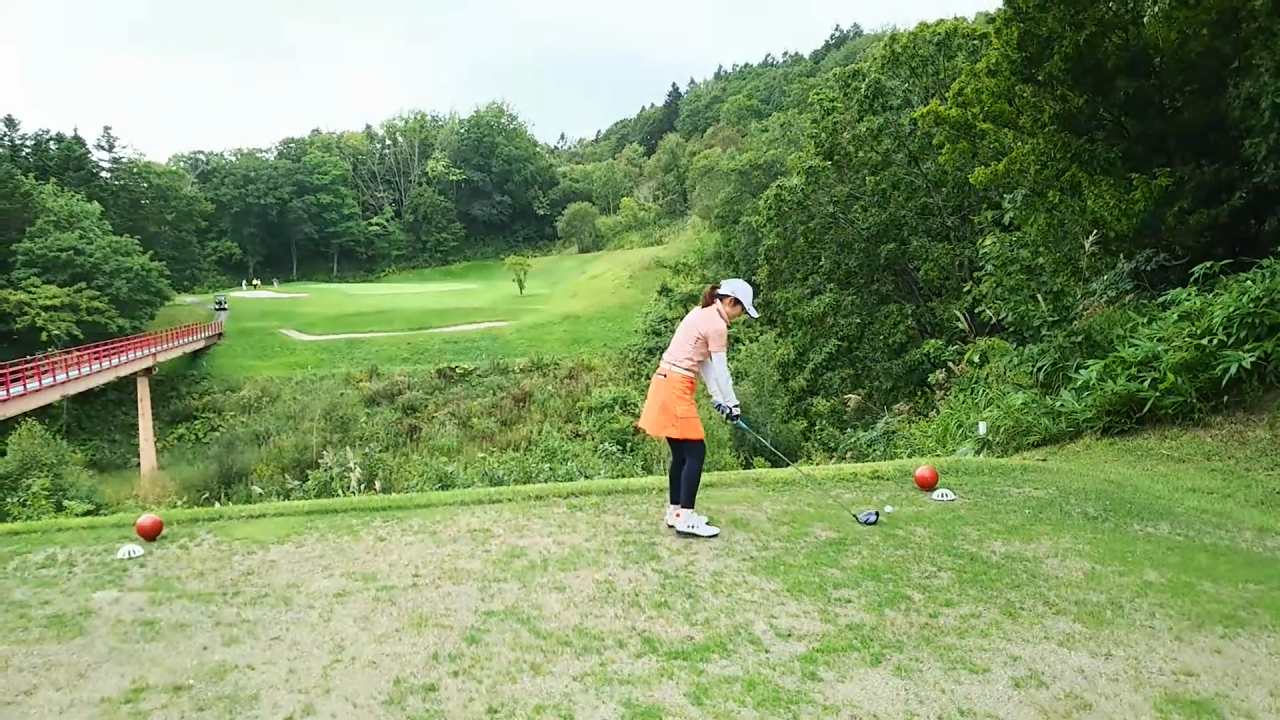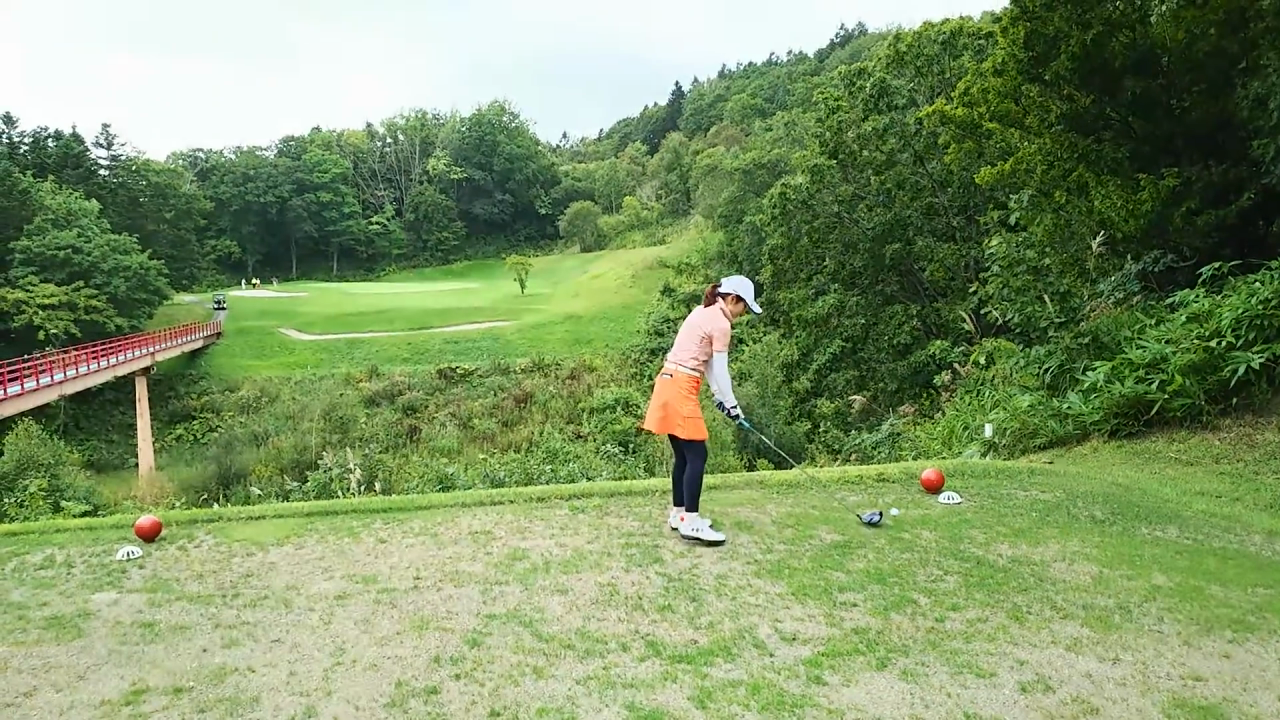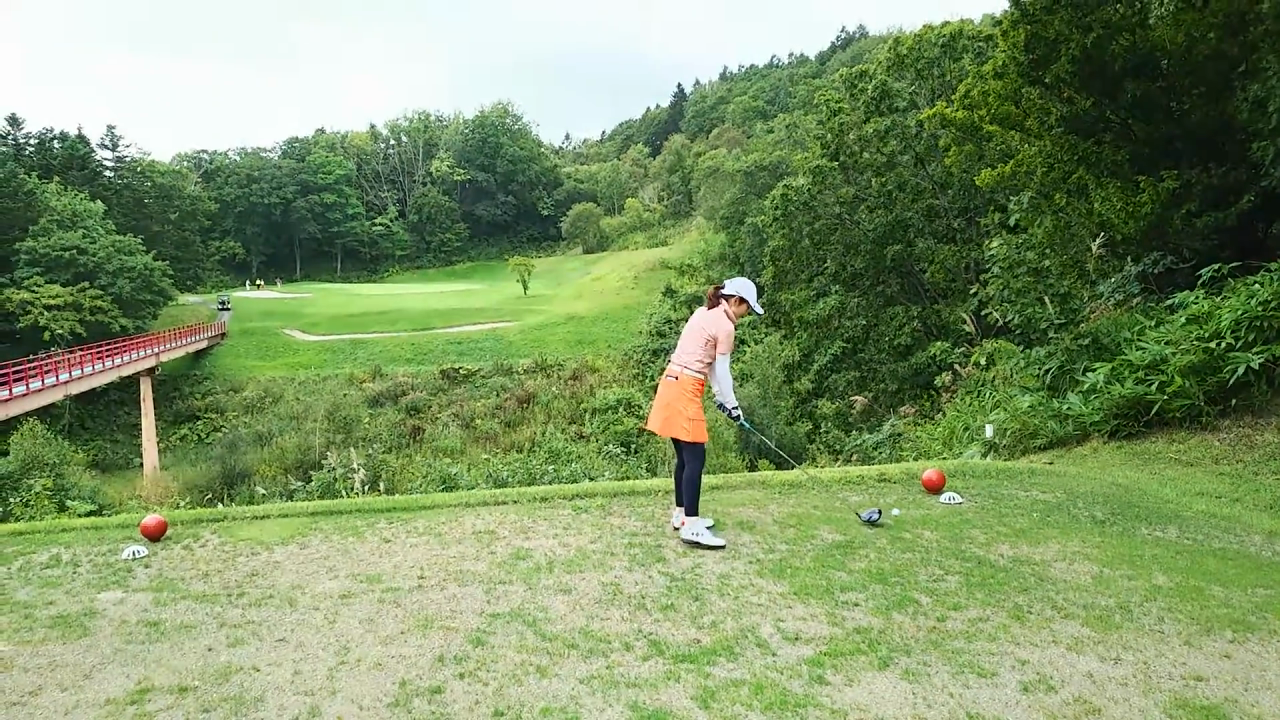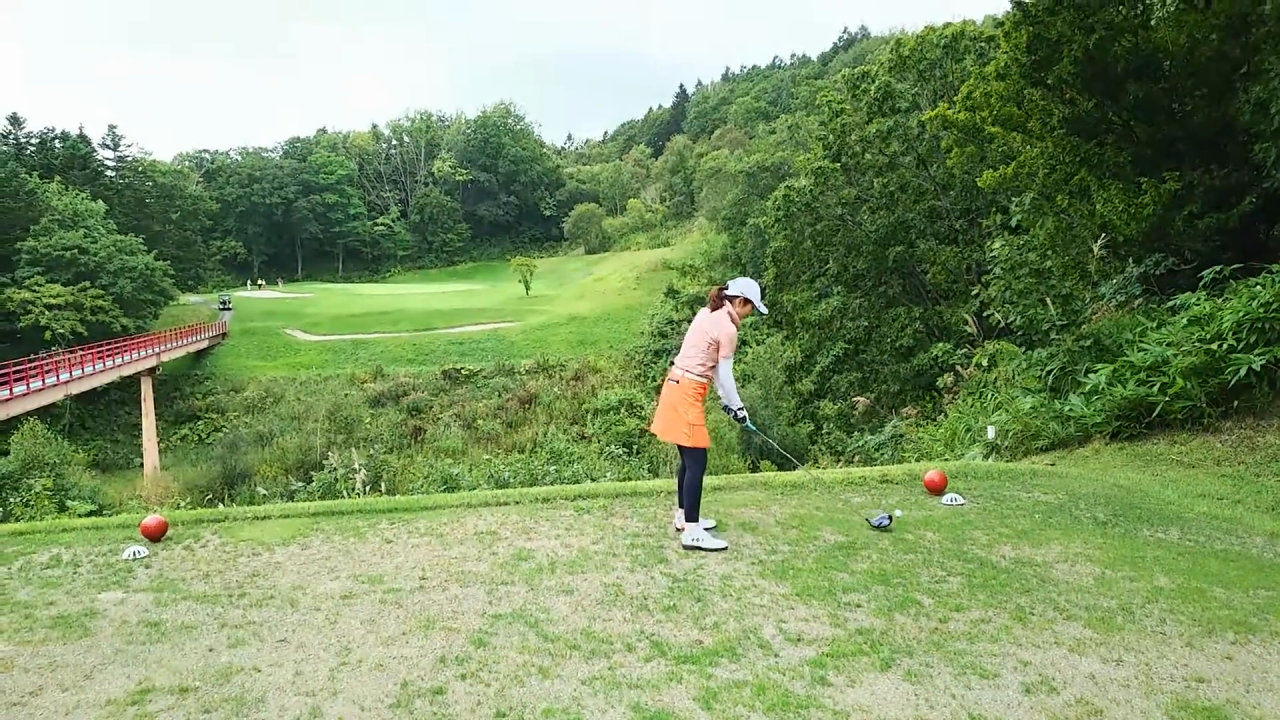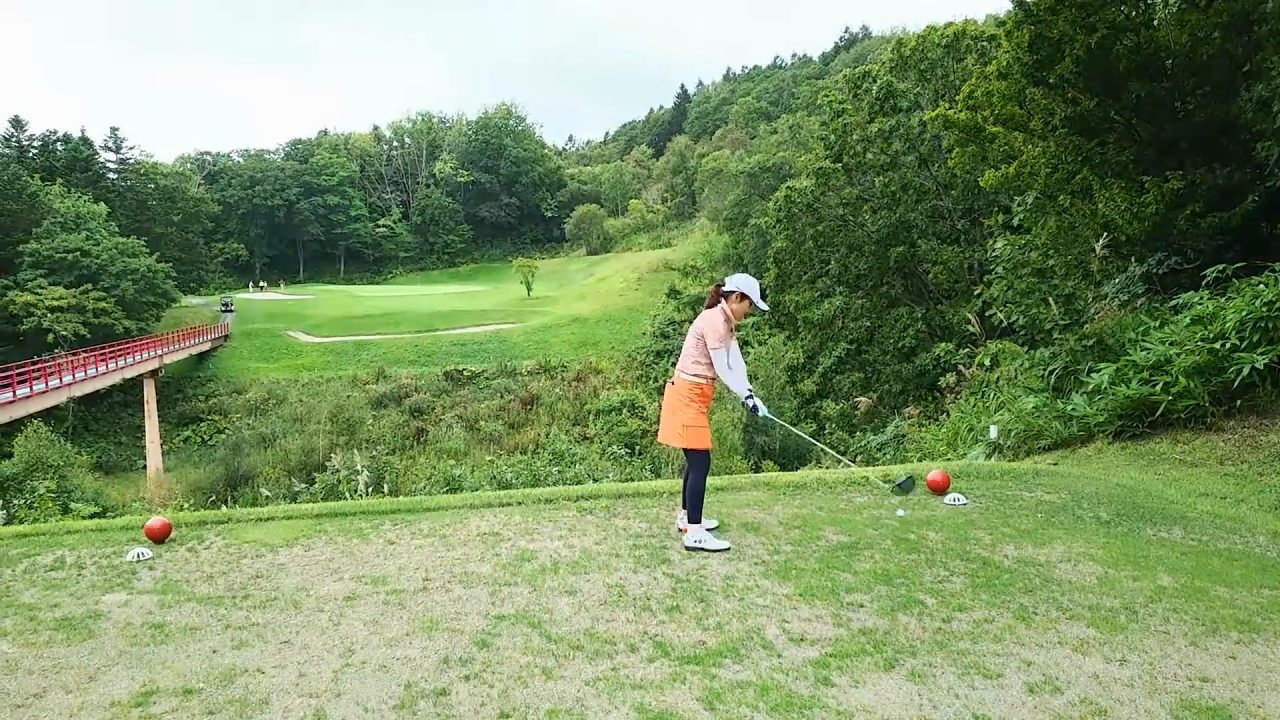
dt=0.2s
person 1, frame 1
left shoulder: (702, 313)
right shoulder: (716, 324)
right elbow: (721, 370)
left wrist: (717, 397)
right wrist: (732, 404)
left hip: (667, 383)
right hip: (675, 388)
left knee: (681, 454)
right knee: (695, 453)
left ankle: (676, 511)
right ankle: (686, 518)
person 1, frame 2
left shoulder: (703, 312)
right shoulder: (720, 323)
right elbow: (720, 369)
left wrist: (718, 395)
right wrist: (731, 403)
left hip: (671, 382)
right hip: (681, 387)
left knee: (684, 455)
right knee: (697, 456)
left ankle: (679, 513)
right ankle: (690, 522)
person 1, frame 3
left shoulder: (703, 313)
right shoulder: (725, 326)
right elbow: (722, 371)
left wrist: (718, 394)
right wrist: (731, 404)
left hip: (673, 383)
right hip: (684, 389)
left knee: (685, 456)
right knee: (695, 458)
left ankle: (682, 513)
right ankle: (691, 527)
person 1, frame 4
left shoulder: (707, 314)
right shoulder: (726, 328)
right elbow: (724, 373)
left wrist: (726, 399)
right wrist: (736, 404)
left hip: (679, 387)
right hip: (687, 392)
left knee: (689, 458)
right knee: (697, 461)
left ankle: (684, 515)
right ankle: (691, 532)
person 1, frame 5
left shoulder: (726, 321)
right shoulder: (712, 320)
left elbow: (735, 358)
right elbow: (720, 367)
left wrist: (748, 393)
right wrist: (745, 395)
left hip: (696, 395)
right hip: (688, 393)
left knee: (698, 459)
right knee: (699, 463)
left ankle: (687, 515)
right ankle: (693, 533)
